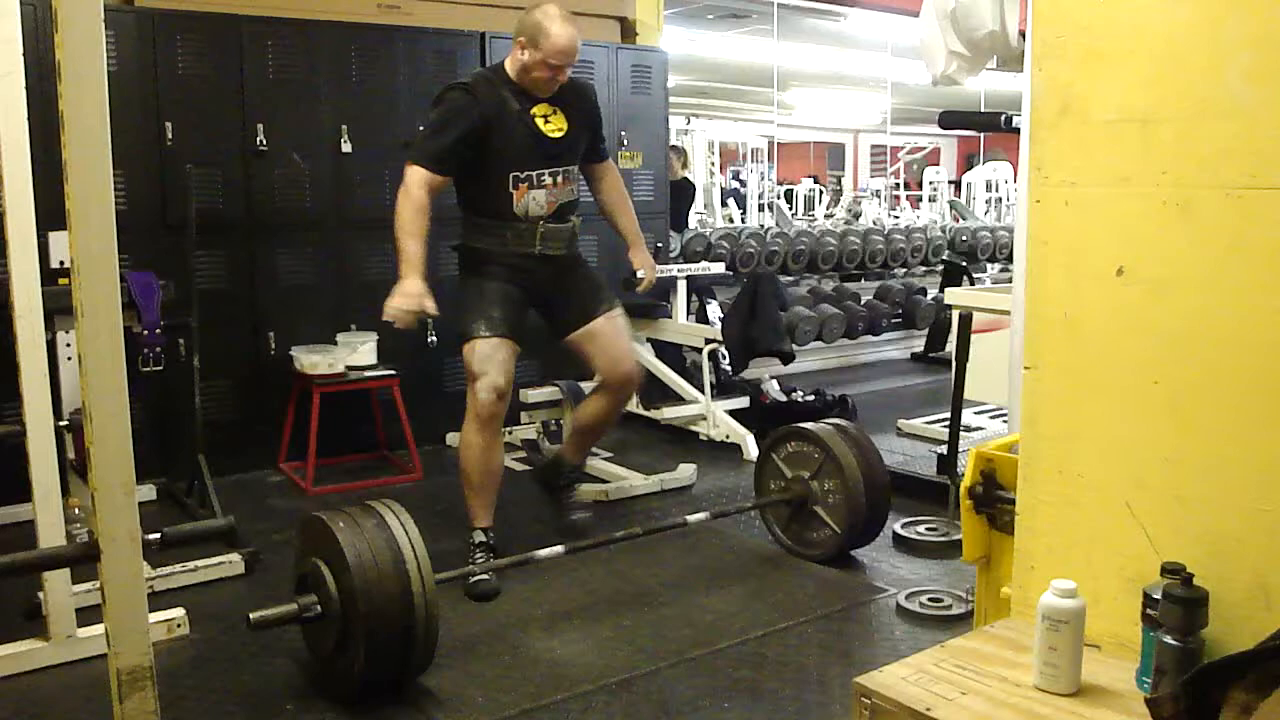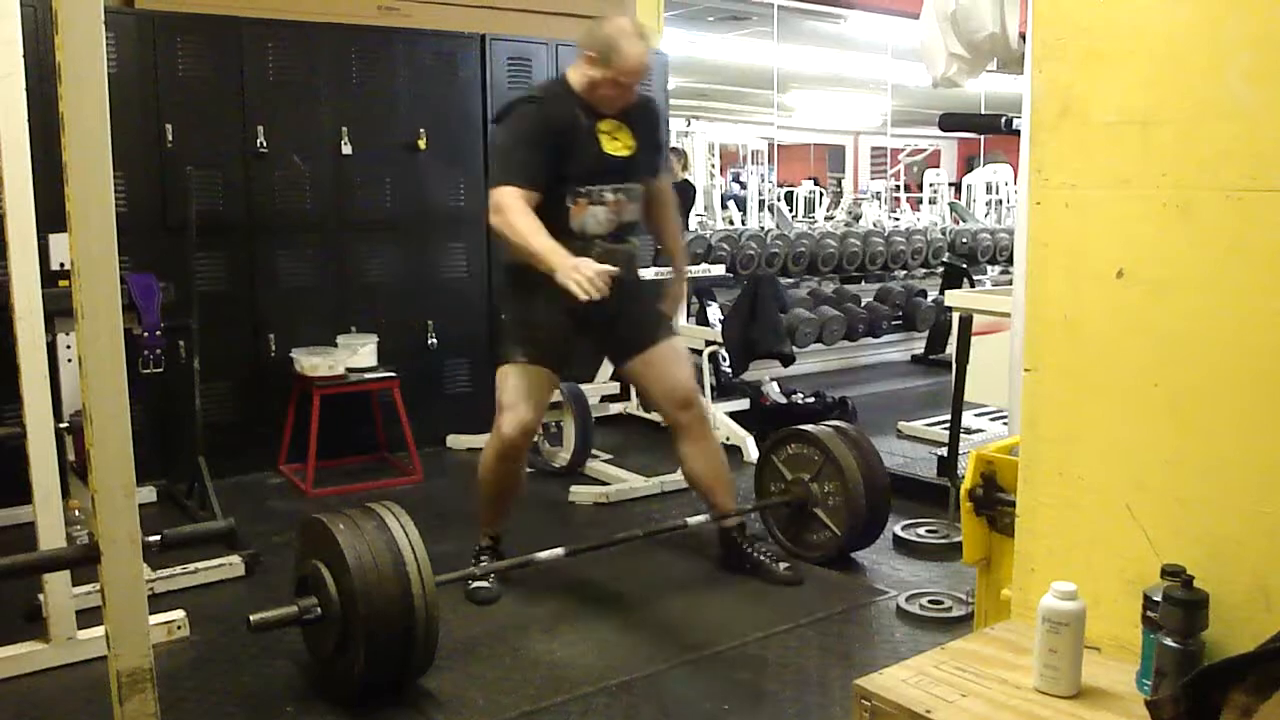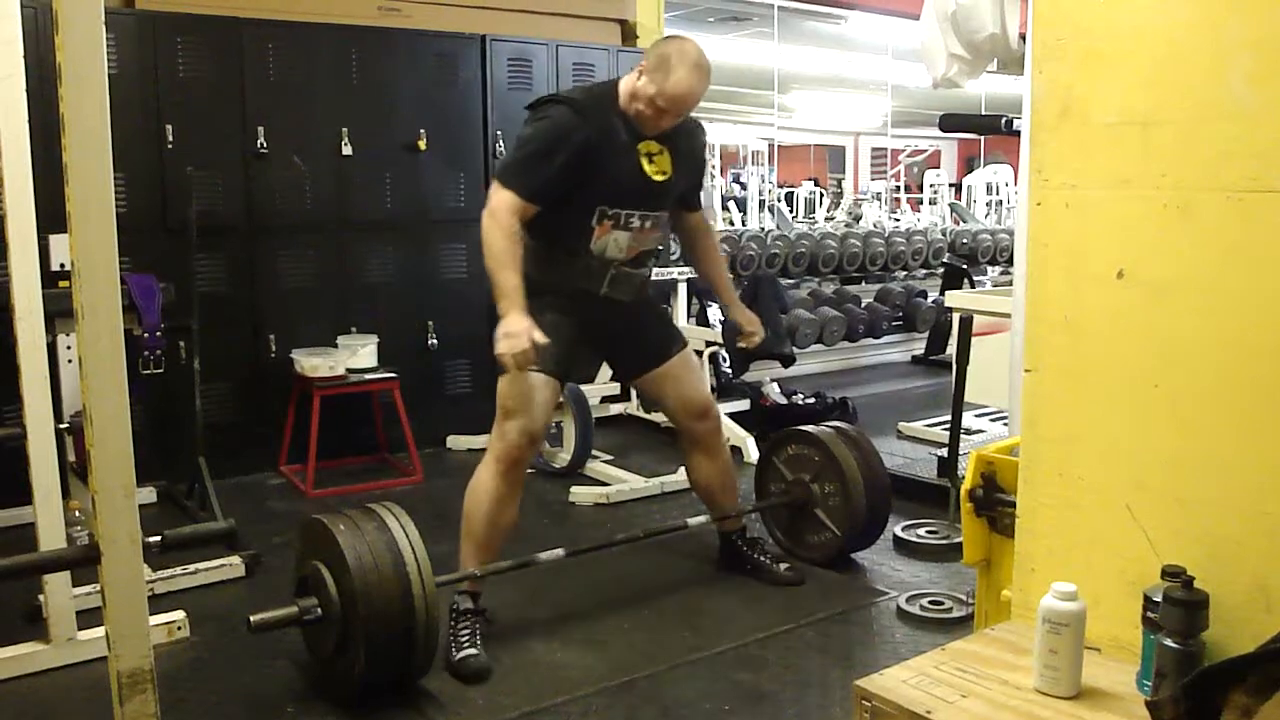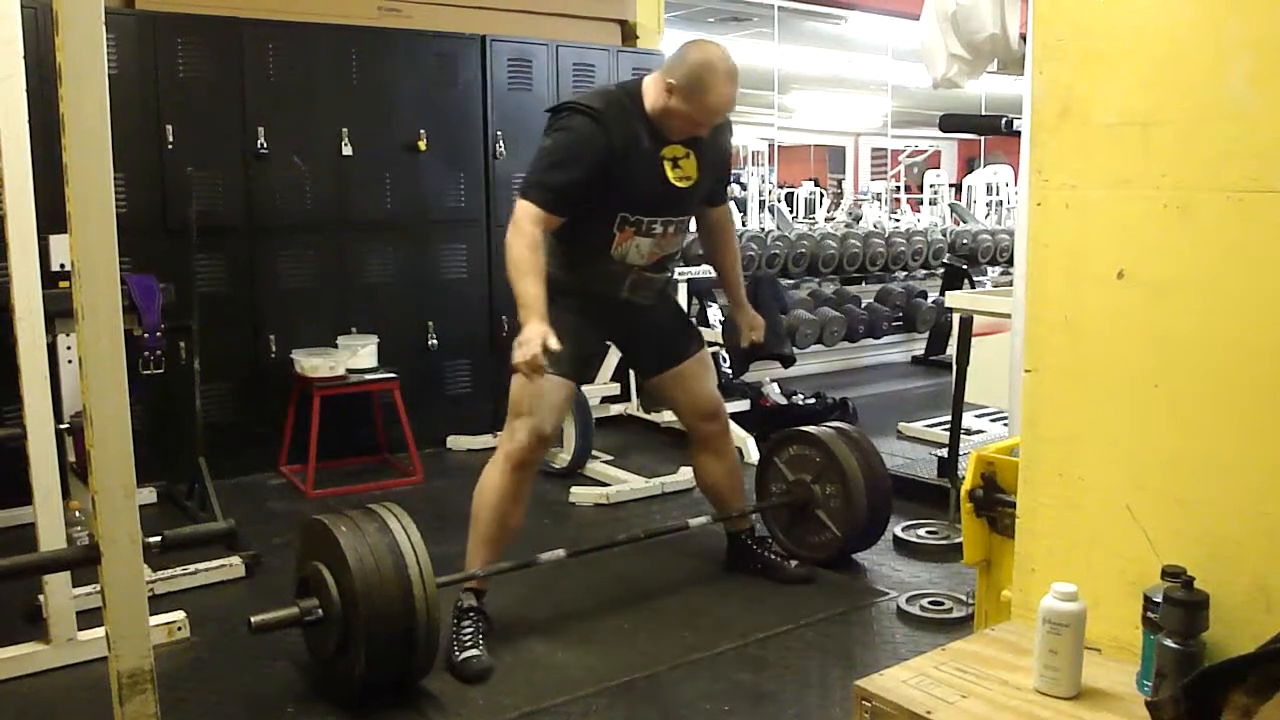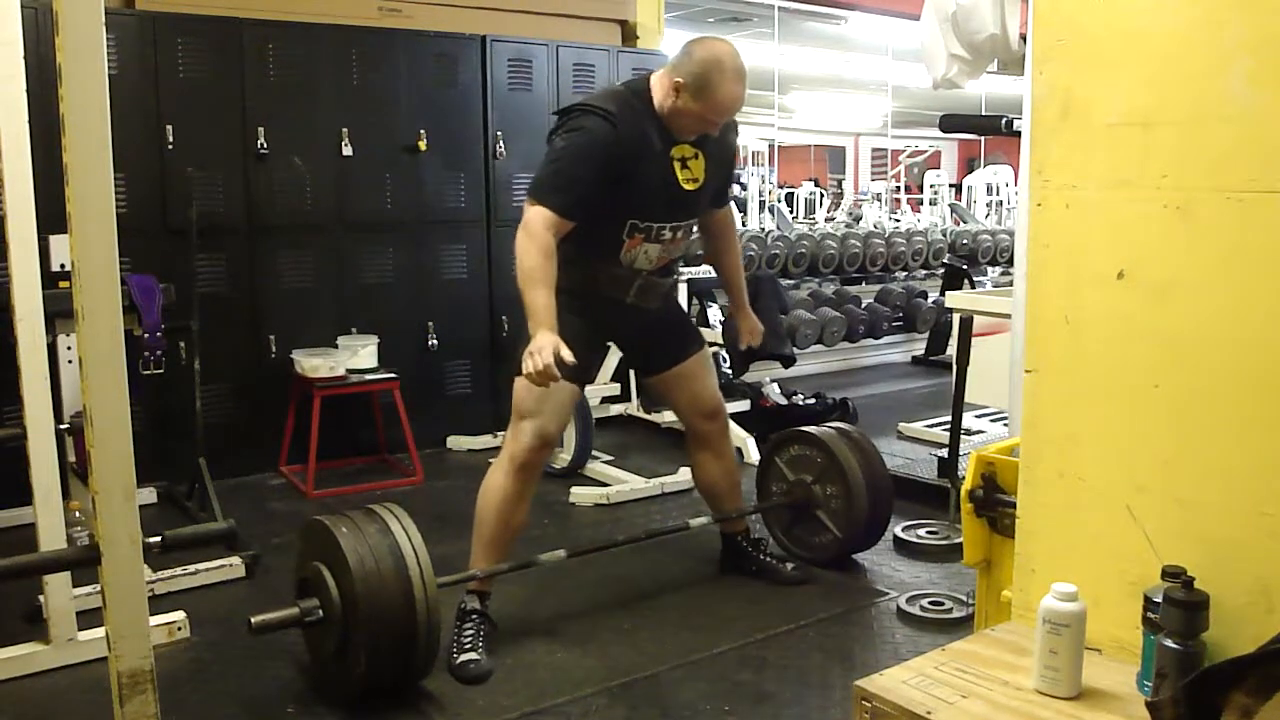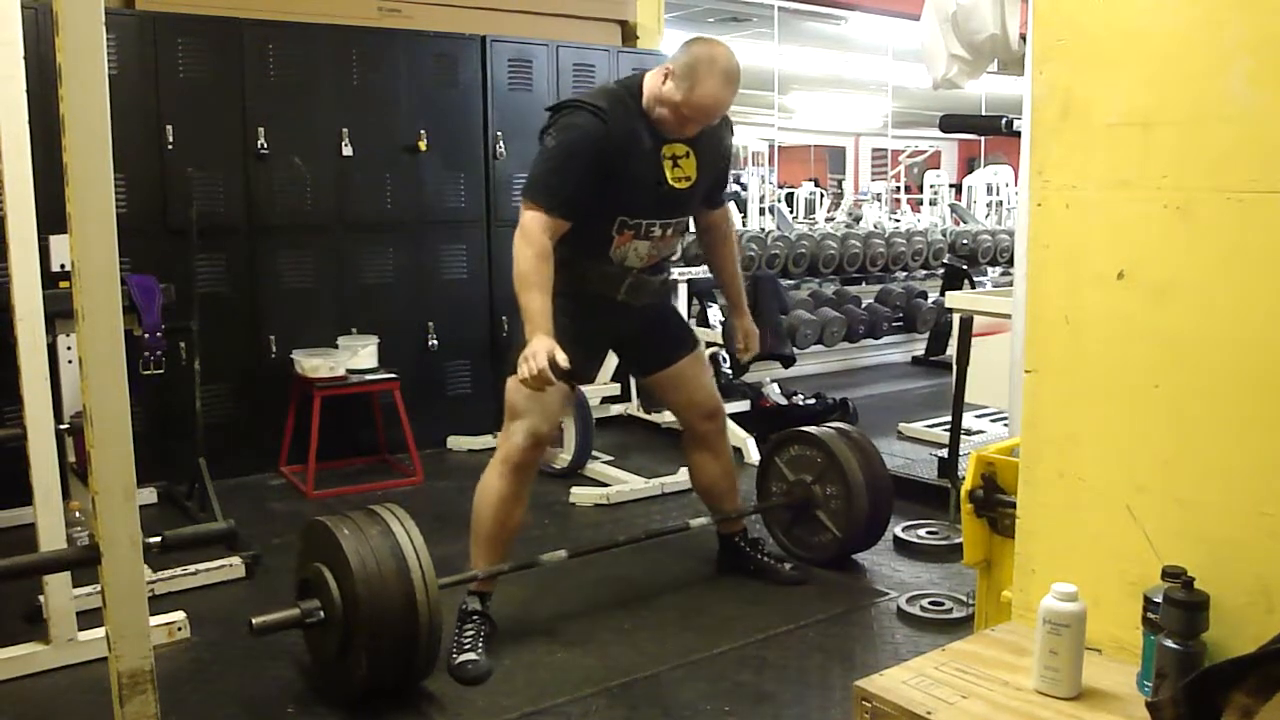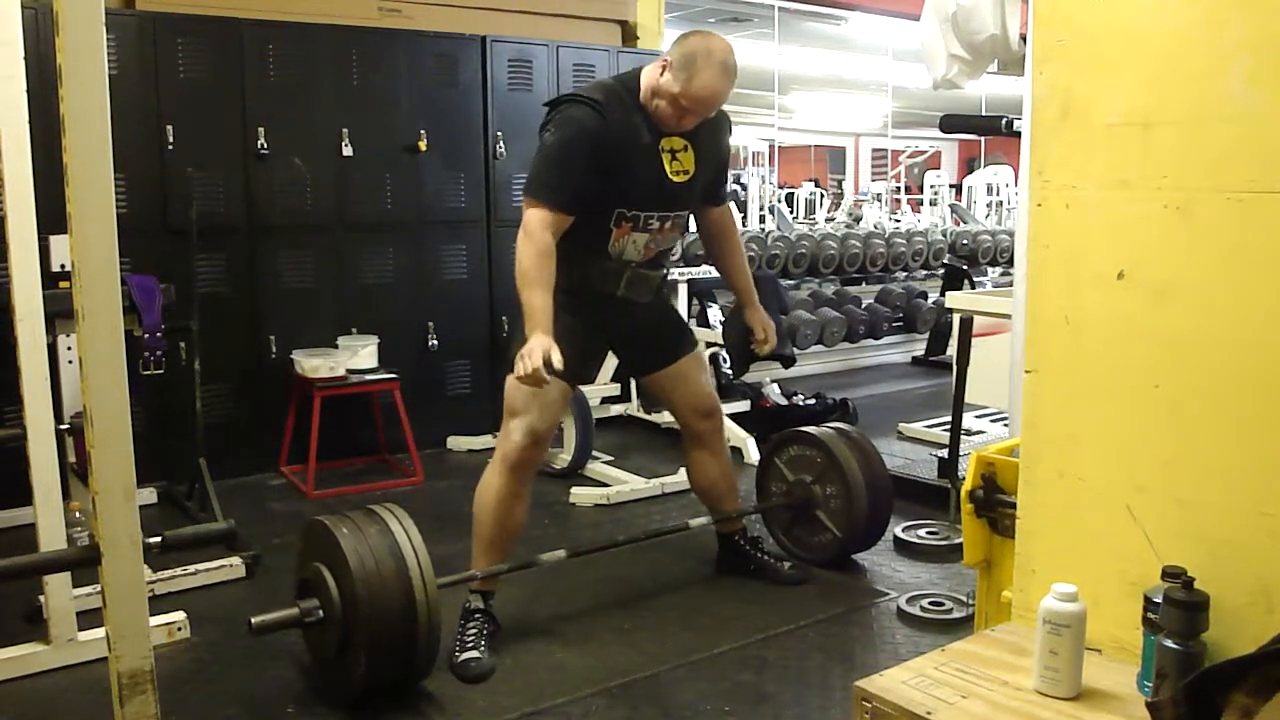
dt=0.4s
person 1, frame 1
left shoulder: (579, 96)
right shoulder: (471, 102)
left elbow: (601, 171)
right elbow: (416, 186)
left wrist: (635, 244)
right wrist: (412, 277)
left hip: (562, 259)
right hip: (494, 265)
left knee: (625, 372)
right knee: (488, 396)
left ankle: (558, 469)
right ankle: (481, 542)
person 1, frame 2
left shoulder: (643, 112)
right shoulder: (536, 118)
left elbow: (657, 192)
right elbow: (506, 208)
left wrist: (679, 270)
right wrist: (564, 266)
left hip: (619, 281)
right hip: (545, 287)
left knee: (687, 404)
right knee: (514, 430)
left ankle: (733, 539)
right ankle: (488, 547)
person 1, frame 3
left shoulder: (687, 139)
right shoulder: (570, 122)
left elbow: (693, 224)
right elbow: (503, 211)
left wrist: (733, 304)
right wrist: (513, 313)
left hip: (628, 297)
right hip: (553, 298)
left knee: (701, 414)
right knee: (516, 441)
left ankle: (737, 542)
right ankle: (465, 607)
person 1, frame 4
left shoulder: (711, 134)
right shoulder: (592, 128)
left elbow: (715, 217)
right elbow: (527, 223)
left wrist: (739, 303)
right wrist: (533, 322)
left hip: (648, 293)
right hip: (571, 293)
left knee: (709, 416)
right knee: (526, 439)
left ankle: (744, 541)
right ankle: (470, 606)
person 1, frame 5
left shoulder: (717, 133)
right shoulder: (601, 128)
left elbow: (716, 218)
right elbow: (538, 227)
left wrist: (740, 305)
right wrist: (544, 331)
left hip: (652, 295)
right hip: (575, 295)
left knee: (709, 415)
right knee: (529, 443)
left ankle: (738, 542)
right ankle: (473, 610)
person 1, frame 6
left shoulder: (712, 133)
right shoulder: (592, 125)
left elbow: (713, 219)
right elbow: (535, 230)
left wrist: (738, 309)
right wrist: (538, 334)
left hip: (644, 296)
right hip: (569, 296)
left knee: (707, 415)
right knee: (523, 441)
left ankle: (736, 542)
right ankle: (474, 610)
person 1, frame 7
left shoulder: (709, 130)
right shoulder: (588, 119)
left elbow: (715, 217)
right elbow: (538, 227)
left wrist: (750, 303)
right wrist: (538, 332)
left hip: (644, 294)
right hip: (571, 295)
left knee: (704, 415)
right knee: (521, 443)
left ankle: (736, 543)
right ankle: (477, 609)
